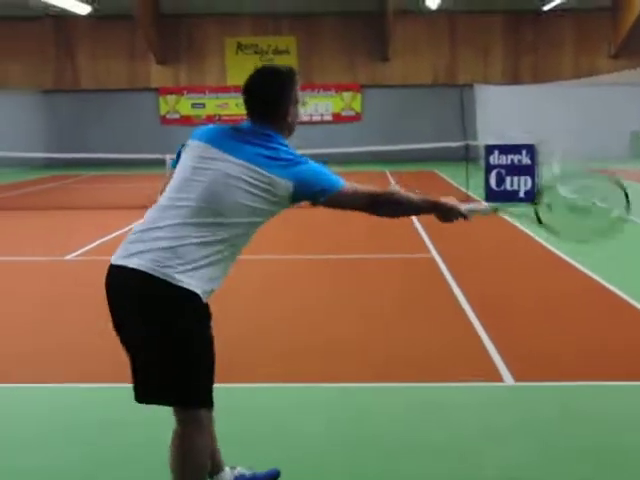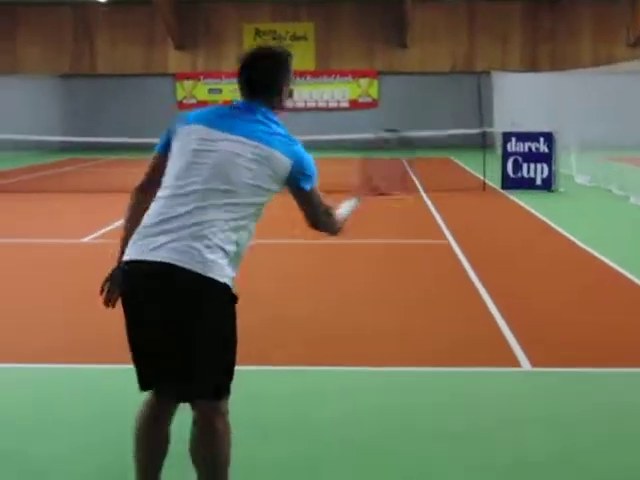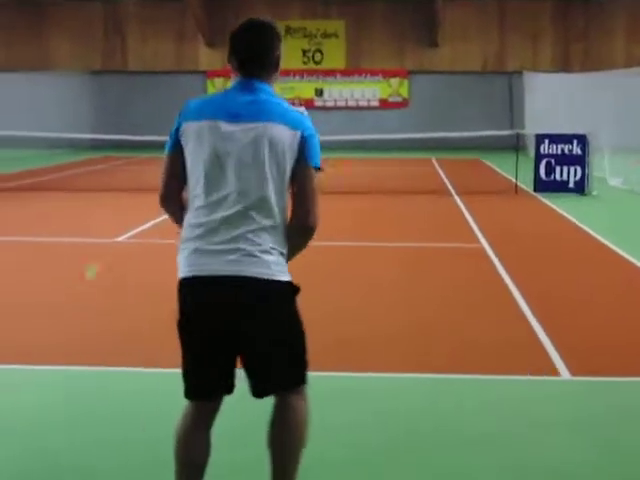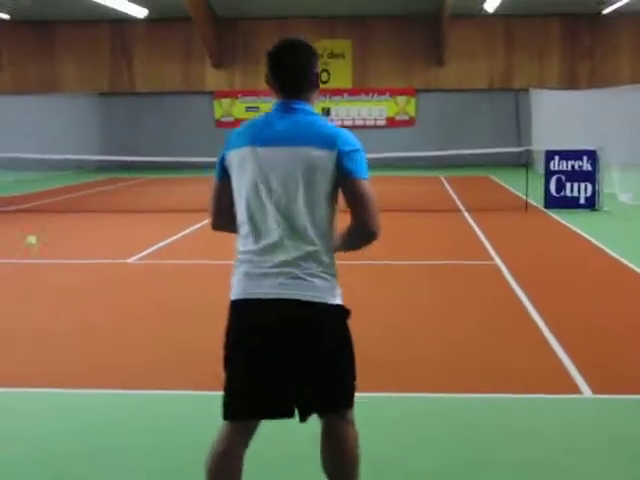
dt=0.3s
person 1, frame 1
left shoulder: (203, 136)
right shoulder: (292, 170)
right elbow: (372, 200)
right wrist: (434, 205)
left hip: (126, 270)
right hip: (173, 287)
left knee: (192, 398)
right knee: (192, 412)
person 1, frame 2
left shoulder: (192, 120)
right shoulder: (288, 150)
left elbow: (142, 195)
right elbow: (320, 219)
left wrist: (123, 262)
right wrist: (335, 222)
left hip: (144, 265)
right hip: (202, 276)
left knee: (163, 395)
right knee: (210, 404)
person 1, frame 3
left shoulder: (192, 113)
right shoulder: (296, 124)
left elbow: (169, 198)
right elbow: (306, 220)
left hip: (197, 275)
right hip: (262, 277)
left knee: (202, 402)
right knee: (290, 393)
person 1, frame 4
left shoulder: (239, 139)
right shoulder: (337, 141)
left elbow: (220, 219)
right elbow: (368, 228)
left hip: (249, 298)
right hip: (311, 298)
left knee: (239, 425)
right knee: (336, 418)
